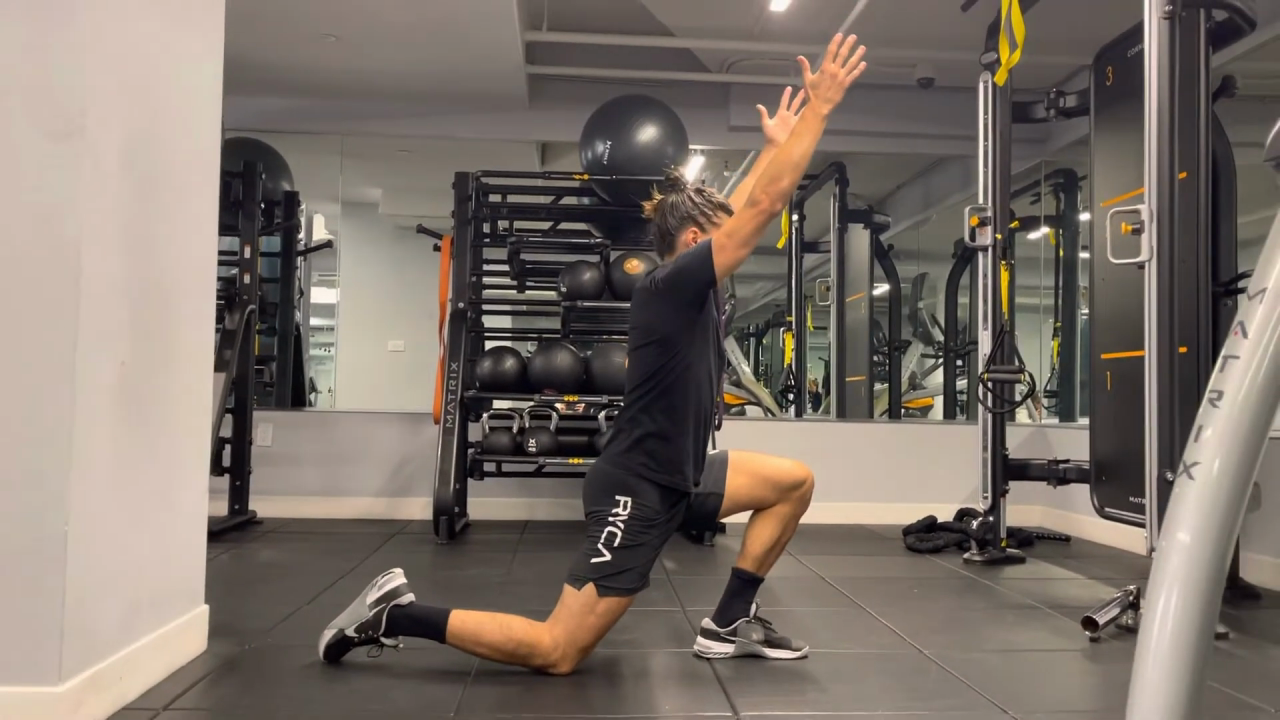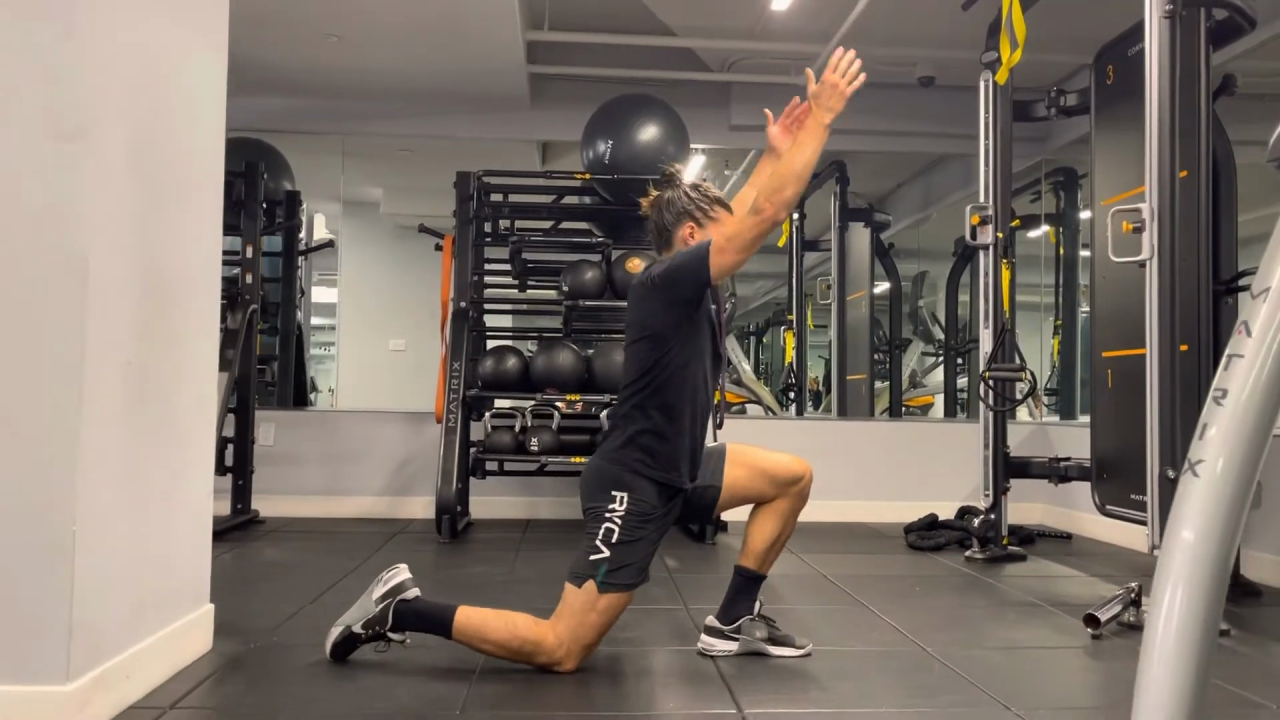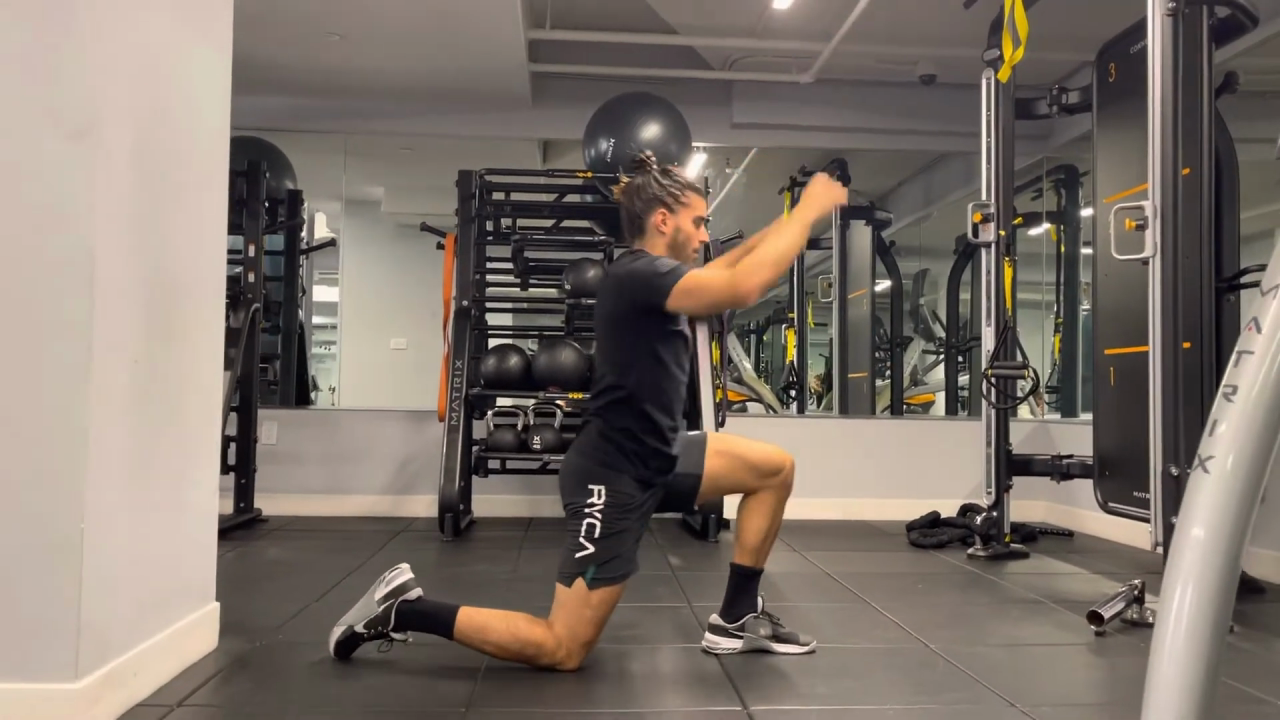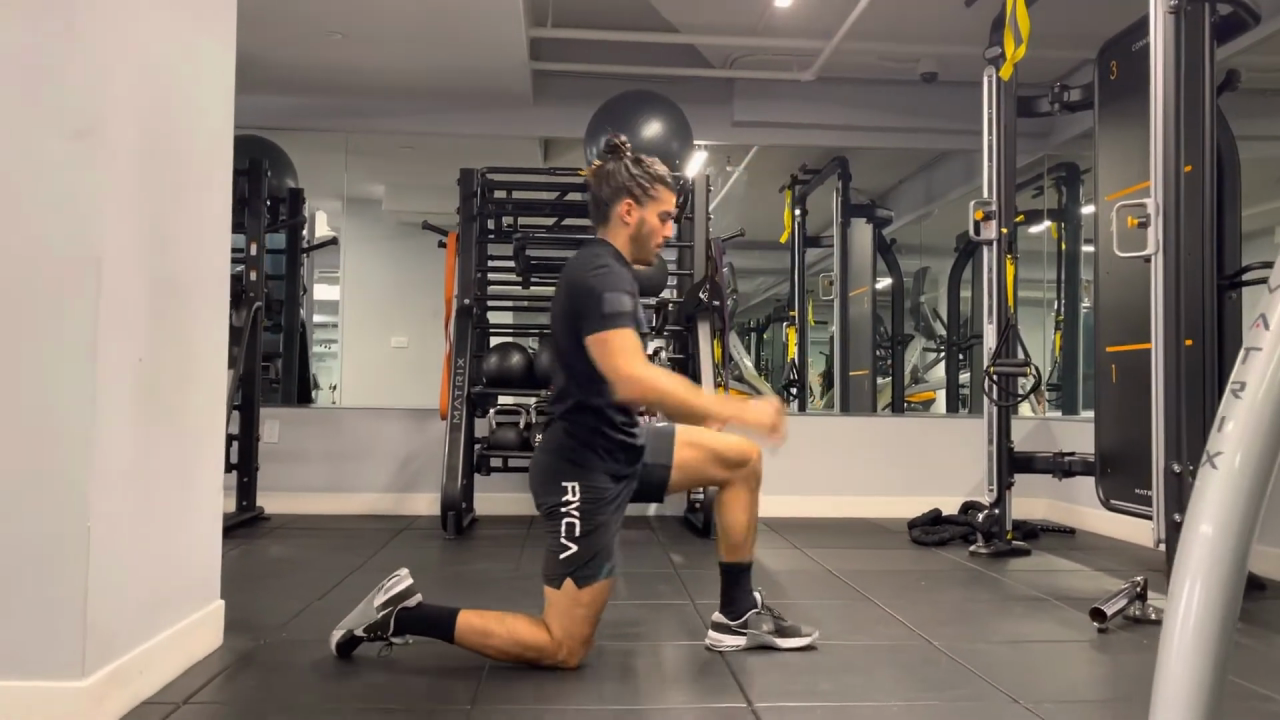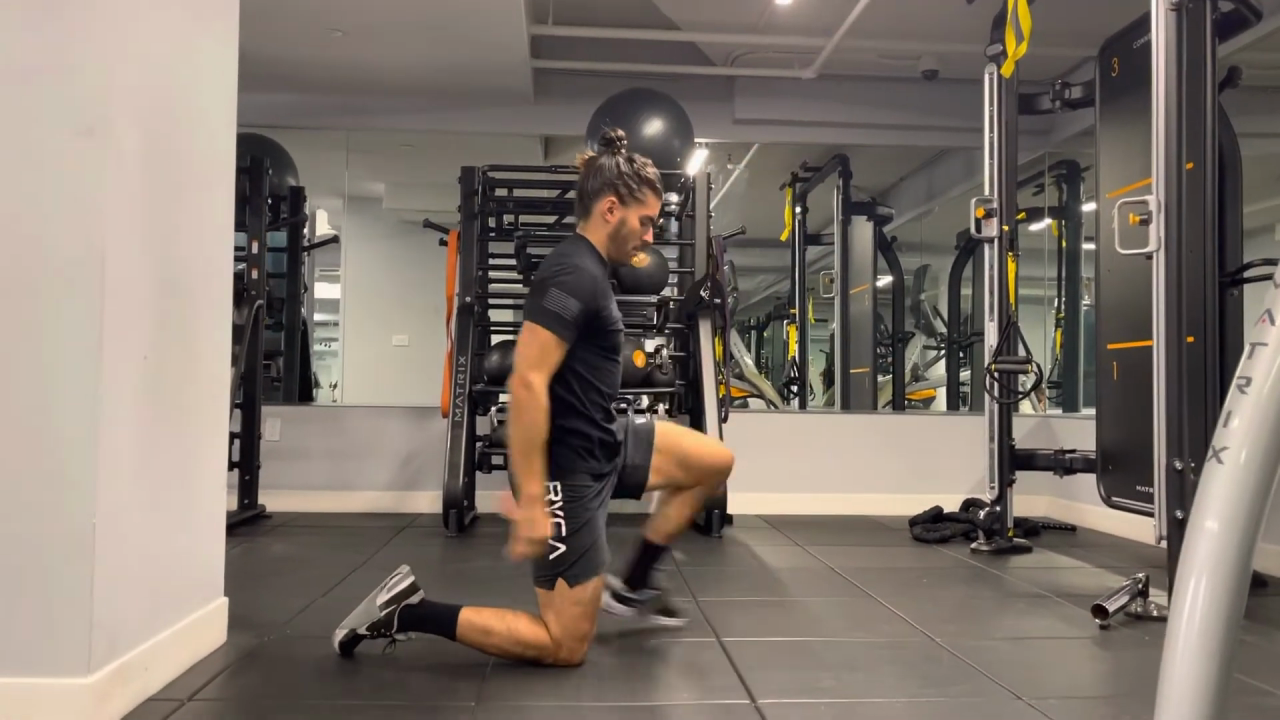
dt=0.2s
person 1, frame 1
left shoulder: (680, 289)
right shoulder: (672, 285)
left elbow: (740, 212)
right elbow: (765, 204)
left wrist: (775, 143)
right wrist: (820, 107)
left hip: (672, 478)
right hip: (638, 491)
left knee: (793, 483)
right knee: (557, 652)
left ankle: (729, 623)
right ankle: (395, 616)
person 1, frame 2
left shoulder: (680, 288)
right shoulder: (669, 282)
left elbow: (739, 218)
right elbow: (768, 212)
left wrist: (776, 152)
right wrist: (822, 116)
left hip: (673, 472)
right hip: (635, 486)
left knee: (792, 477)
right knee: (561, 649)
left ankle: (733, 620)
right ankle: (402, 610)
person 1, frame 3
left shoulder: (650, 272)
right shoulder: (637, 274)
left elbow: (718, 275)
right elbow: (741, 288)
left wrist: (768, 238)
right wrist: (810, 207)
left hip: (654, 458)
right hip: (611, 476)
left knee: (775, 467)
right knee: (562, 649)
left ankle: (736, 620)
right ankle: (407, 610)
person 1, frame 4
left shoulder: (607, 268)
right shoulder: (598, 277)
left elbow: (630, 377)
right elbow: (634, 381)
left wrist: (721, 407)
right wrist: (737, 411)
left hip: (622, 449)
right hip: (584, 471)
left knee: (740, 458)
right knee: (563, 648)
left ankle: (737, 613)
right ankle: (403, 615)
person 1, frame 5
left shoulder: (587, 267)
right shoulder: (572, 274)
right elbow: (527, 384)
right wrist: (532, 501)
right hip: (569, 467)
left knee: (714, 462)
right knee: (564, 645)
left ankle: (633, 585)
right ankle: (406, 614)
